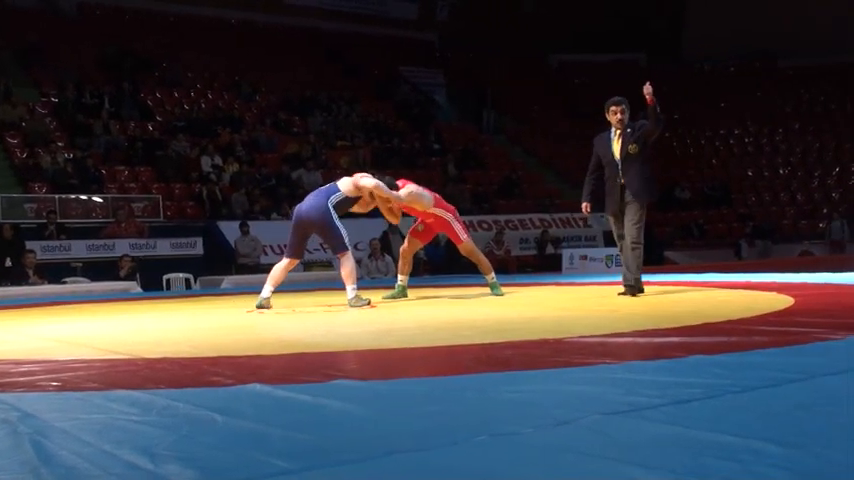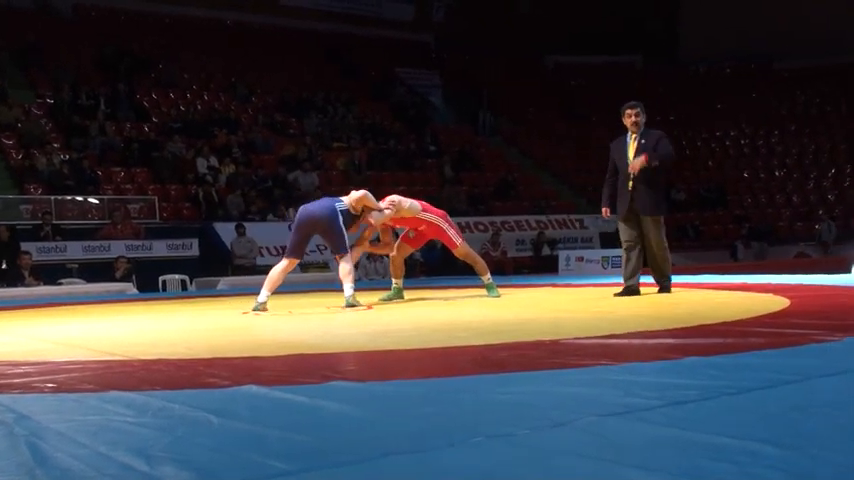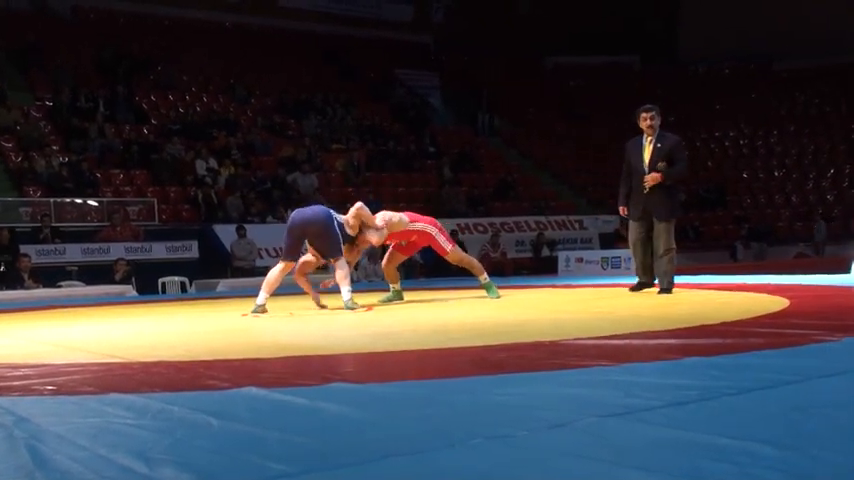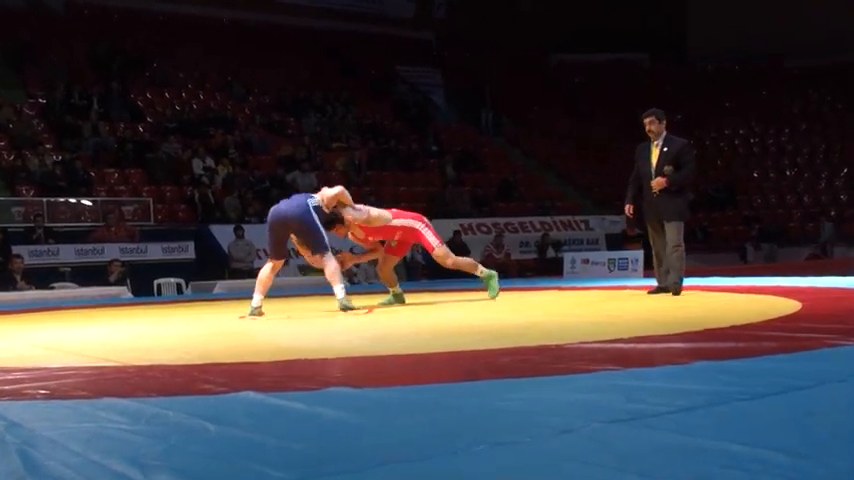
dt=0.4s
person 1, frame 1
left shoulder: (640, 130)
right shoulder: (600, 141)
left elbow: (656, 125)
right elbow: (594, 173)
left wrist: (650, 100)
right wrist: (586, 197)
left hip: (636, 193)
right hip: (614, 197)
left knee: (633, 238)
right knee: (622, 241)
left ankle: (632, 282)
right ankle: (632, 282)
person 1, frame 2
left shoulder: (656, 138)
right shoulder: (617, 145)
left elbow: (669, 156)
right elbow: (611, 177)
left wrist: (646, 159)
right wrist: (606, 202)
left hip: (650, 199)
right hip: (625, 202)
left knee: (656, 243)
right knee: (629, 244)
left ankle: (664, 282)
right ankle: (631, 285)
person 1, frame 3
left shoulder: (672, 142)
right shoulder: (631, 145)
left elbow: (682, 168)
right elbow: (626, 176)
left wrist: (661, 176)
right wrist: (623, 201)
left hip: (663, 201)
right hip: (638, 203)
left knee: (664, 245)
right knee: (636, 242)
left ankle: (666, 284)
right ankle: (645, 278)
person 1, frame 4
left shoulder: (680, 145)
right shoulder: (642, 149)
left elbow: (689, 172)
right elbow: (636, 178)
left wrist: (667, 181)
right wrist: (630, 200)
left hip: (673, 204)
right hip: (651, 206)
left knee: (674, 245)
right knee: (657, 247)
left ankle: (675, 284)
right ankle: (663, 283)
person 2, frame 1
left shoulder: (408, 192)
right shoulder: (398, 187)
right wrist: (381, 204)
left hip: (446, 217)
right hip: (428, 220)
left knee: (471, 252)
right knee: (405, 250)
left ankle: (494, 284)
right ankle: (401, 289)
person 2, frame 2
left shoulder: (391, 202)
right shoulder: (381, 215)
left elbow: (376, 220)
right elbow: (387, 247)
right wrist: (366, 247)
left hip: (437, 221)
right hip: (419, 226)
left knee: (465, 254)
right knee: (395, 255)
left ankle: (489, 284)
right ankle: (397, 290)
person 2, frame 3
left shoulder: (382, 220)
left hip: (428, 229)
right hip: (410, 237)
left knee: (459, 259)
right knee: (387, 265)
left ankle: (489, 285)
right ankle: (396, 293)
person 2, frame 4
left shoulder: (359, 212)
right shoulder: (354, 235)
left elbow: (352, 214)
right elbow: (379, 251)
right wrist: (353, 259)
left hip: (415, 225)
right hip: (400, 234)
left knee: (448, 261)
right knee: (383, 268)
left ankle: (488, 276)
right ankle: (397, 295)
person 3, frame 1
left shoulder: (344, 186)
right shoulder: (353, 182)
left elbow: (365, 207)
right elbow: (373, 184)
left wrist: (382, 197)
right wrist: (394, 197)
left hip: (301, 211)
right hip: (321, 212)
left knee: (289, 260)
right knee: (345, 253)
left ankle: (264, 298)
right ankle: (353, 297)
person 3, frame 2
right shoulder: (352, 205)
right elbow: (362, 194)
right wrist: (379, 208)
left hip: (305, 212)
right hip: (326, 214)
left knee: (288, 262)
right knee: (344, 256)
left ankle: (261, 302)
right ankle: (350, 297)
person 3, frame 3
right shoulder: (350, 225)
right elbow: (358, 207)
left wrist: (313, 295)
right wrist: (375, 227)
left hip: (298, 217)
right hip: (322, 218)
left knee: (285, 264)
right knee: (339, 261)
left ankle: (260, 304)
right ankle: (348, 301)
person 3, frame 4
right shoulder: (322, 199)
left elbow: (314, 260)
right elbow: (339, 191)
left hip: (276, 213)
right hip: (301, 213)
left knee: (274, 263)
right knee: (325, 255)
left ankle: (255, 306)
right ankle: (342, 298)
